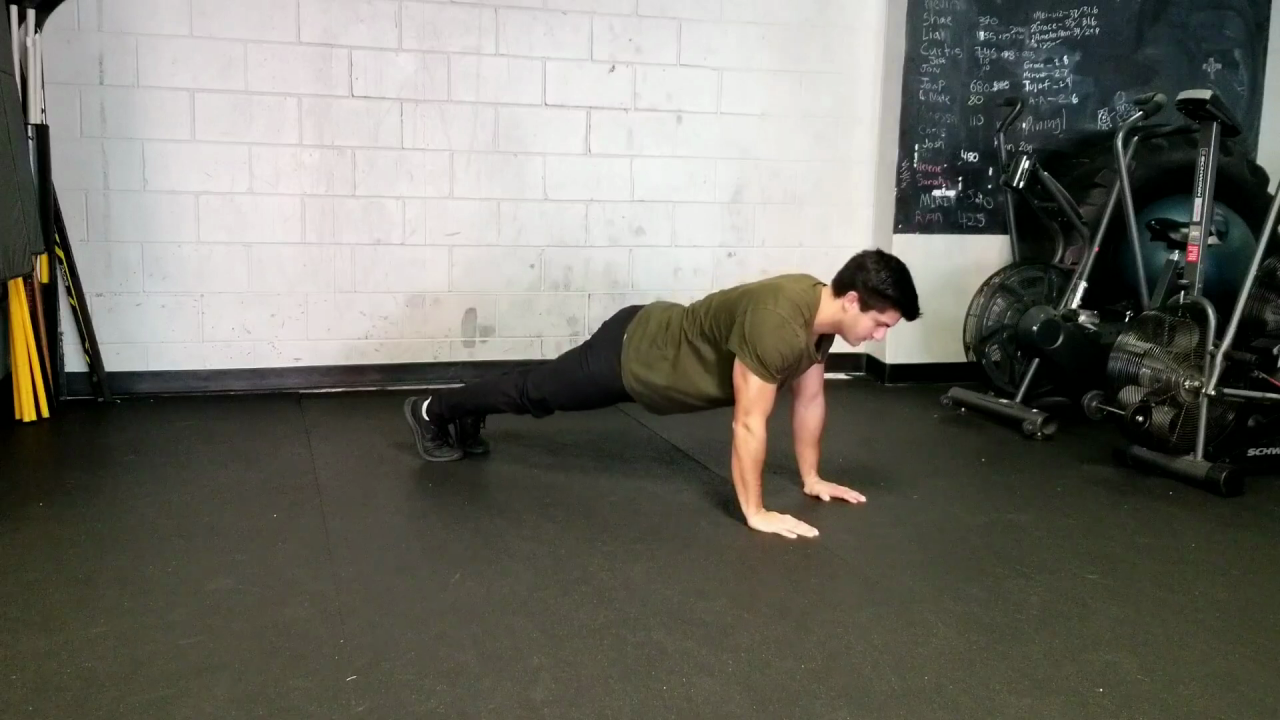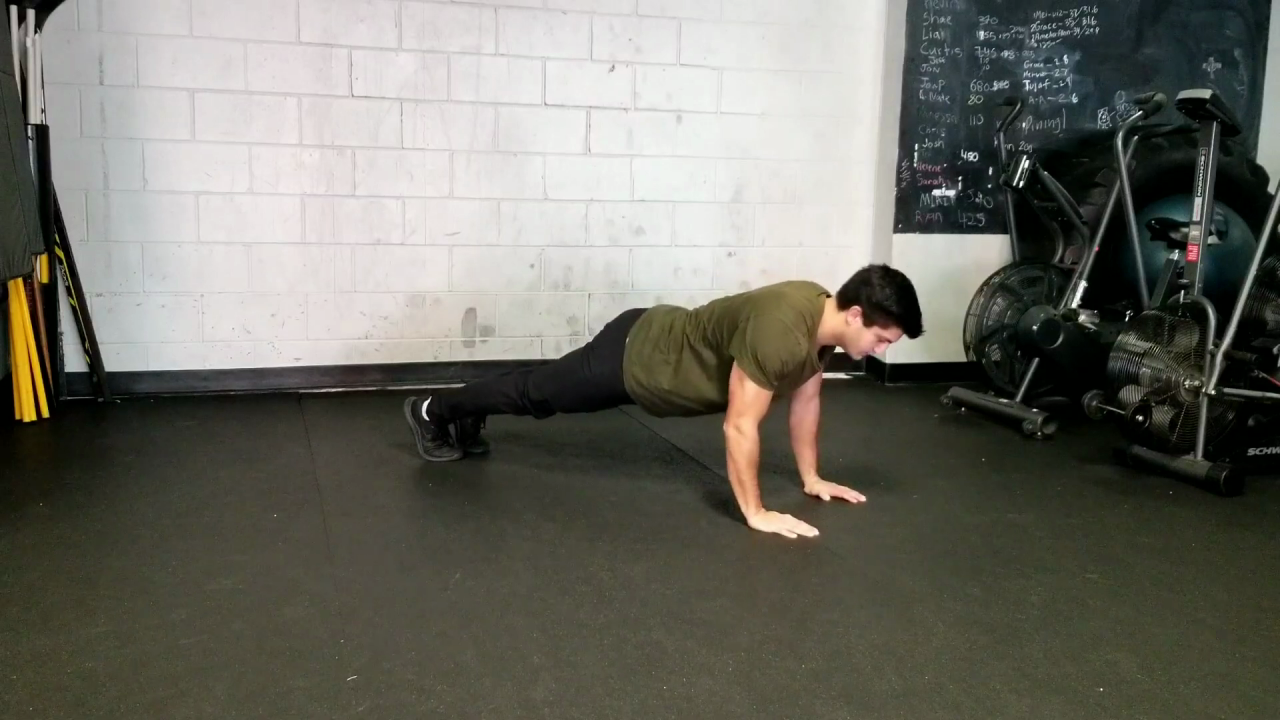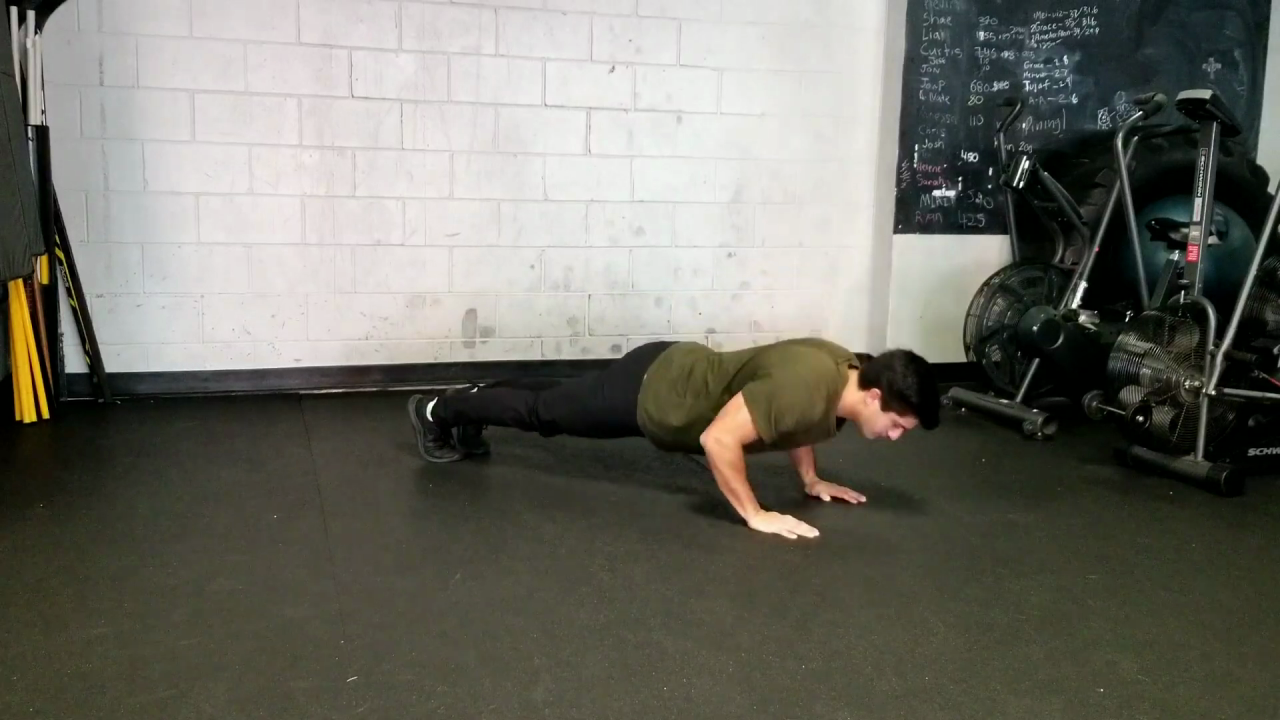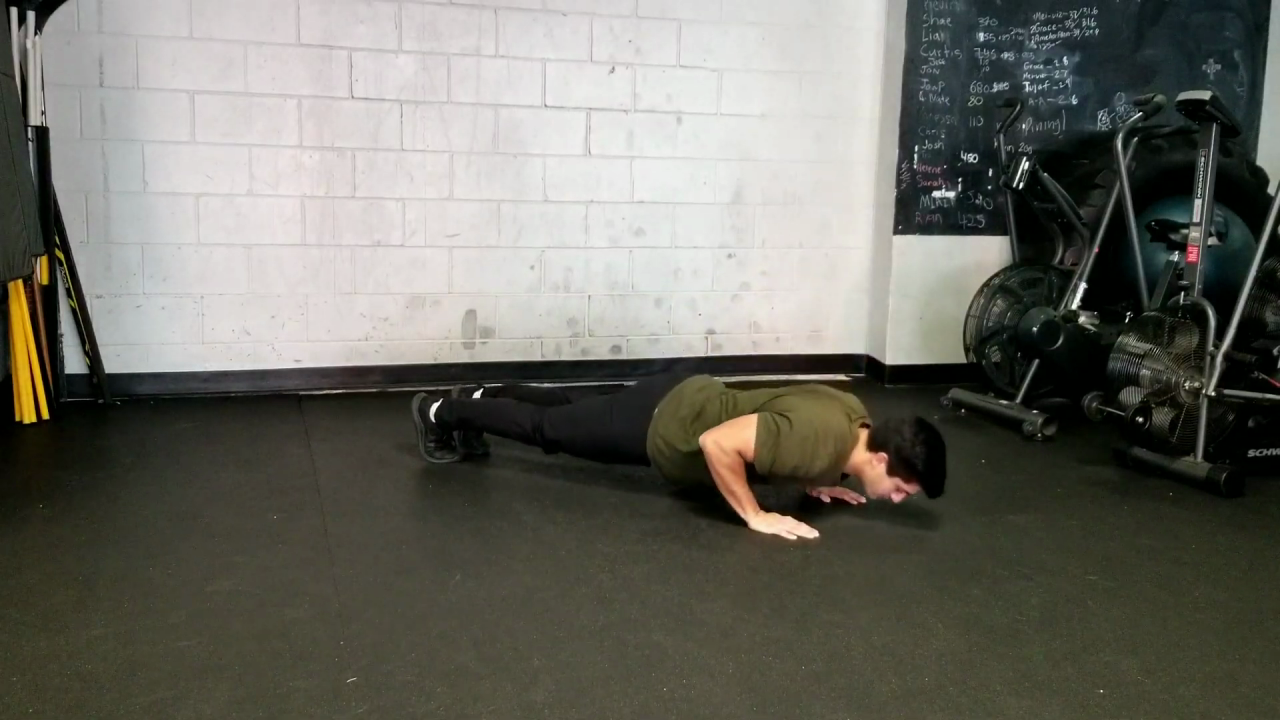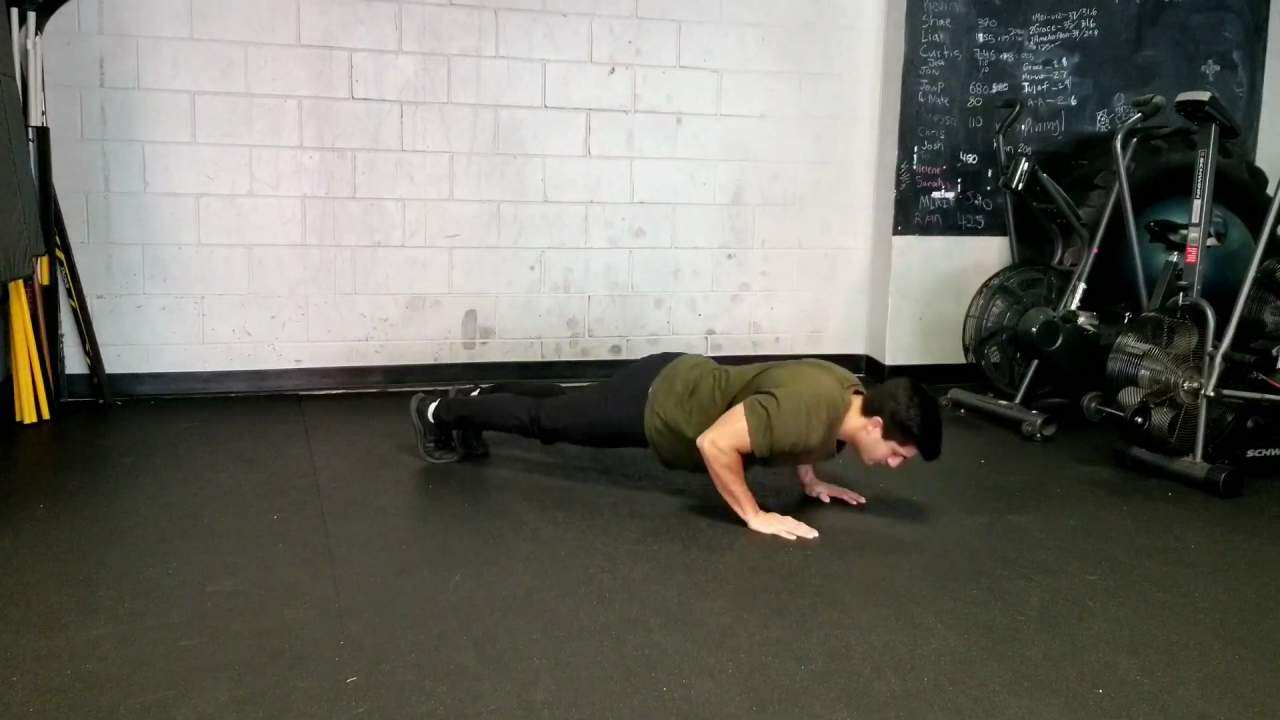
dt=0.7s
person 1, frame 1
left shoulder: (820, 312)
right shoulder: (778, 323)
left elbow: (809, 399)
right elbow: (748, 424)
left wrist: (811, 478)
right wrist: (755, 513)
left hip: (658, 349)
right hip: (632, 357)
left knee: (546, 393)
right knee: (536, 394)
left ankle: (465, 415)
right ankle: (433, 411)
person 1, frame 2
left shoulder: (822, 316)
right shoulder: (781, 332)
left elbow: (805, 399)
right elbow: (740, 426)
left wrist: (811, 478)
right wrist: (755, 512)
left hip: (659, 343)
right hip: (634, 359)
left knee: (546, 391)
right knee: (536, 395)
left ankle: (465, 415)
right ankle: (433, 411)
person 1, frame 3
left shoulder: (844, 370)
right shoulder: (806, 388)
right elbow: (717, 439)
left wrist: (811, 479)
right wrist: (755, 515)
left hip: (679, 372)
right hip: (651, 394)
left knee: (558, 402)
right knee: (544, 413)
left ankle: (469, 405)
right ankle: (437, 411)
person 1, frame 4
left shoulder: (854, 416)
right shoulder: (820, 441)
right elbow: (717, 443)
left wrist: (815, 482)
right wrist: (756, 515)
left hip: (690, 397)
right hip: (662, 426)
left knee: (569, 414)
right knee: (548, 430)
left ankle: (480, 397)
right ankle: (440, 413)
person 1, frame 5
left shoulder: (846, 391)
right shoulder: (808, 411)
right elbow: (713, 443)
left wrist: (810, 480)
right wrist: (754, 516)
left hip: (682, 383)
right hip: (655, 406)
left knee: (564, 406)
right knee: (545, 422)
left ankle: (478, 397)
right ankle: (438, 413)
